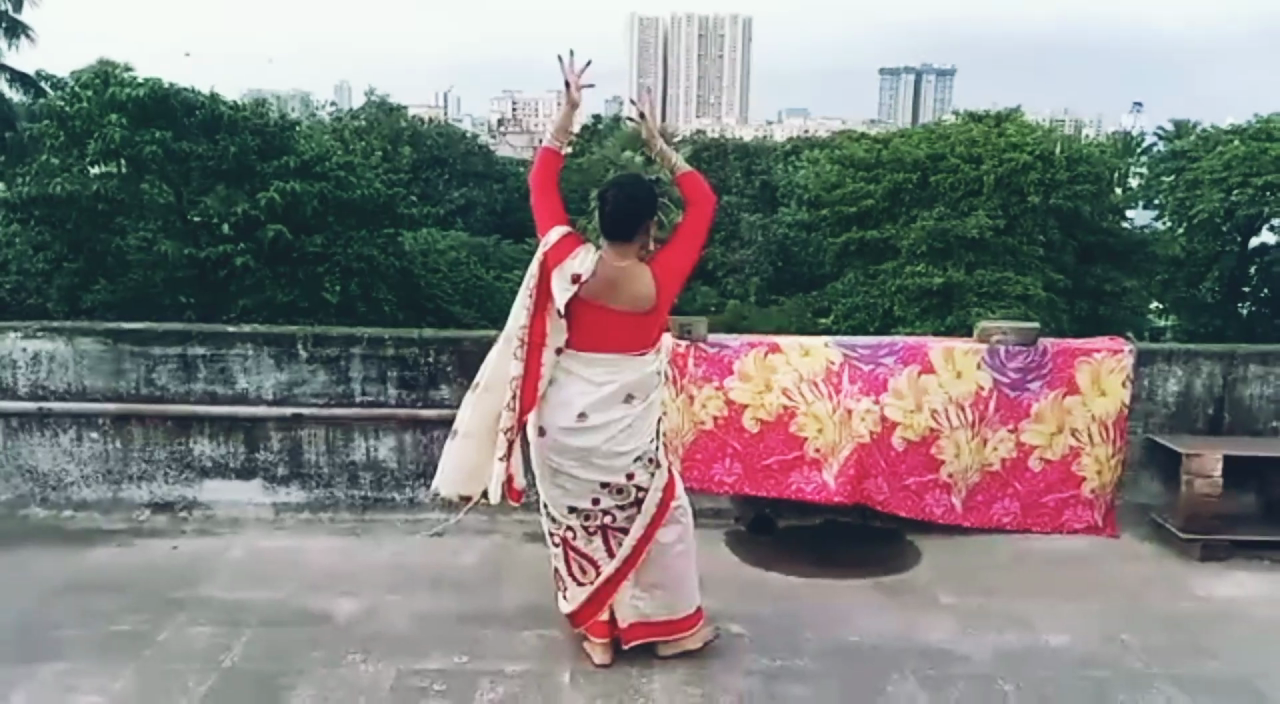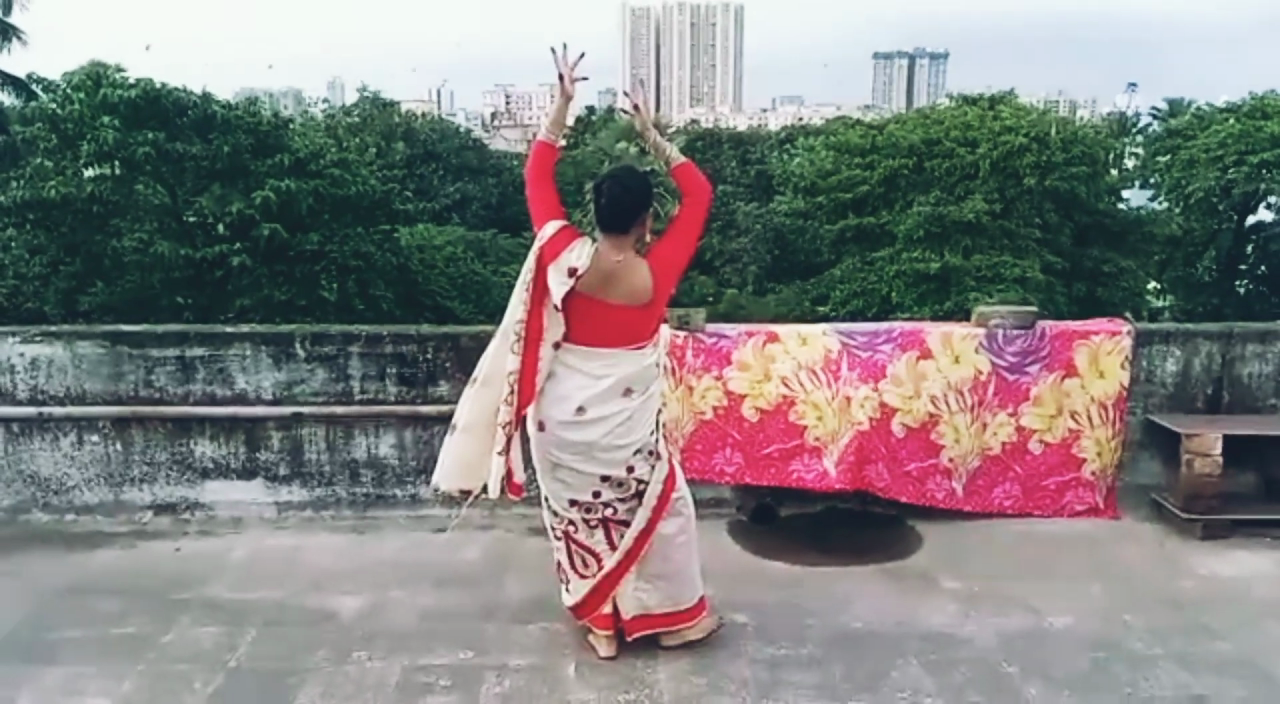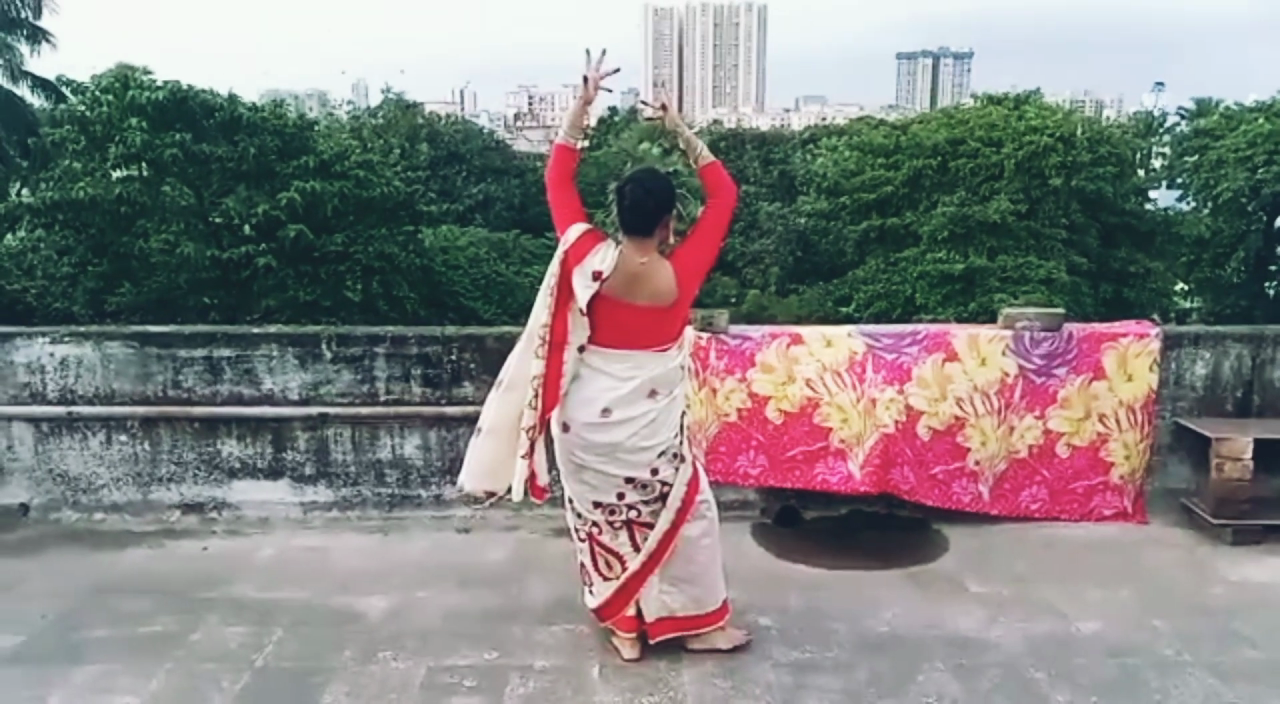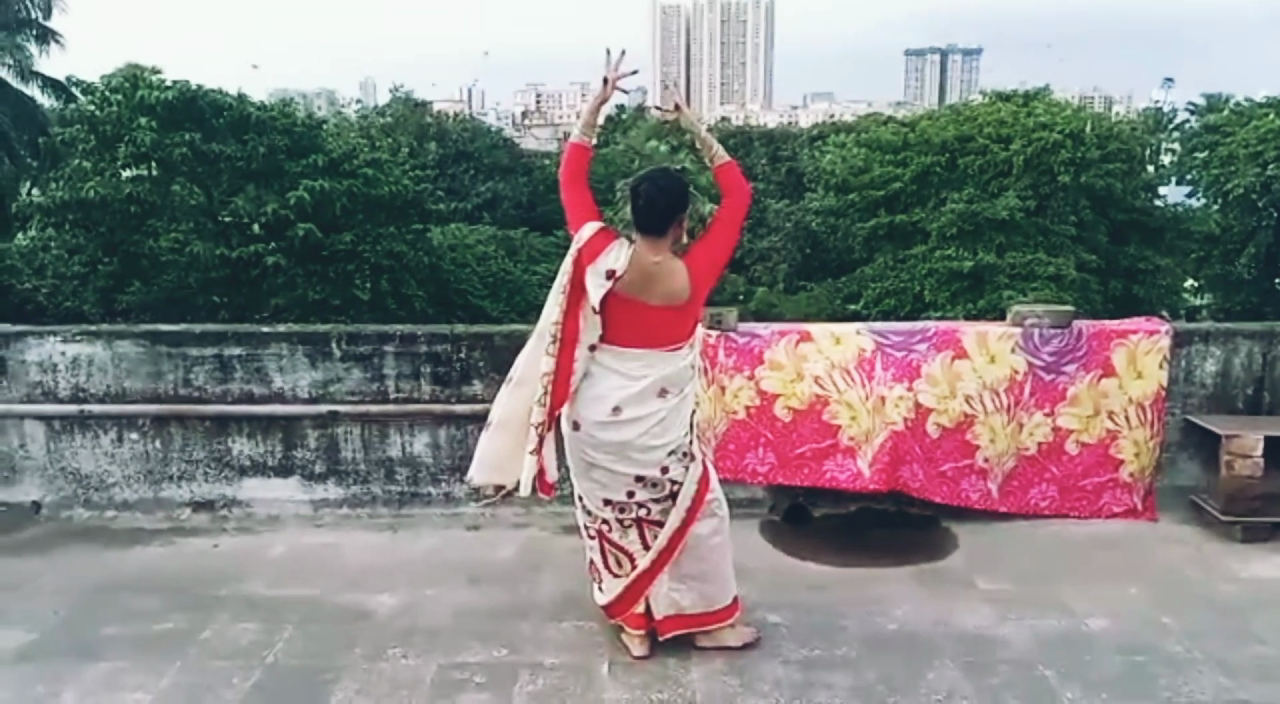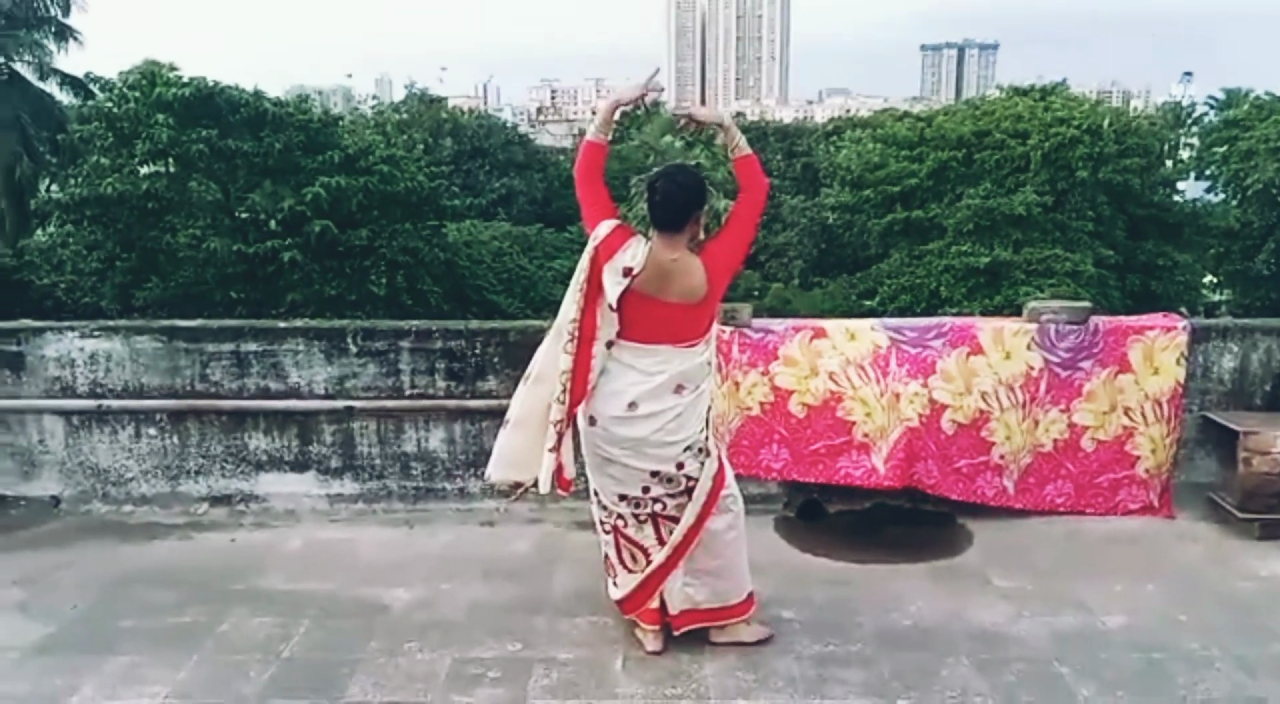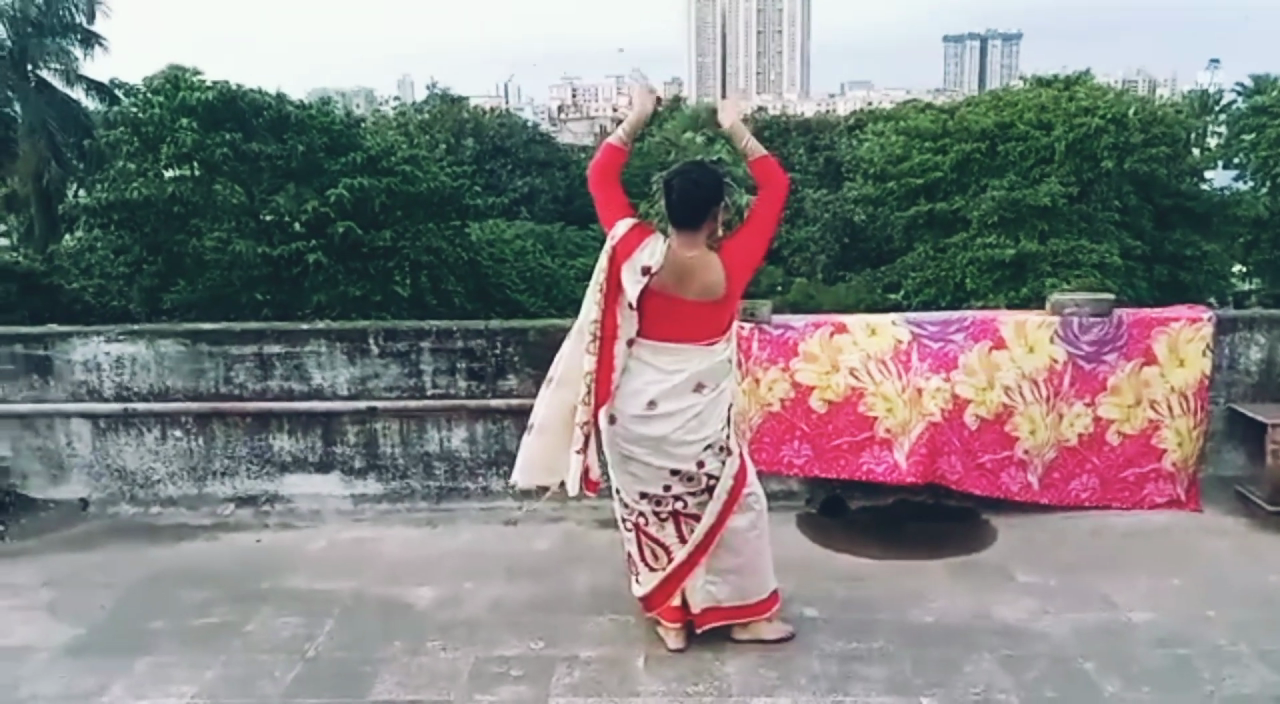
dt=0.7s
person 1, frame 1
left shoulder: (569, 265)
right shoulder: (659, 281)
left elbow: (541, 183)
right elbow: (703, 201)
left wrist: (569, 111)
right wrist: (657, 142)
left hip: (563, 428)
right hip: (627, 434)
left knee: (577, 525)
right knee: (661, 518)
left ankle: (596, 631)
right ankle: (671, 624)
person 1, frame 2
left shoulder: (565, 258)
right shoulder: (656, 274)
left elbow: (538, 176)
right elbow: (699, 193)
left wrist: (563, 102)
right wrist: (651, 134)
left hip: (563, 420)
right hip: (627, 426)
left knee: (579, 519)
right knee: (664, 510)
left ankle: (601, 625)
right ankle: (676, 617)
person 1, frame 3
left shoulder: (588, 260)
right shoulder: (680, 275)
left elbow: (557, 179)
right elbow: (724, 194)
left wrist: (583, 103)
right wrist: (681, 131)
left hip: (587, 423)
right hip: (650, 428)
left knee: (603, 521)
right knee: (686, 514)
left ankle: (623, 626)
right ankle: (699, 621)
person 1, frame 4
left shoulder: (602, 259)
right shoulder: (694, 275)
left elbow: (571, 179)
right elbow: (738, 195)
left wrist: (597, 104)
right wrist: (697, 130)
left hip: (597, 421)
right hip: (660, 427)
left knee: (612, 518)
right knee: (698, 511)
left ankle: (634, 623)
right ankle: (709, 620)
person 1, frame 5
left shoulder: (618, 255)
right shoulder: (710, 271)
left elbow: (585, 176)
right elbow: (755, 191)
left wrist: (611, 107)
right wrist: (725, 127)
left hip: (613, 417)
right hip: (676, 423)
left knee: (628, 514)
right knee: (712, 507)
left ankle: (647, 620)
right ankle: (724, 616)
person 1, frame 6
left shoulder: (635, 253)
right shoulder: (729, 270)
left elbow: (601, 176)
right elbow: (775, 188)
left wrist: (636, 119)
right wrist: (736, 129)
left hip: (634, 419)
right hip: (697, 424)
left knee: (648, 512)
right knee: (737, 505)
left ankle: (669, 616)
right ankle: (746, 613)
